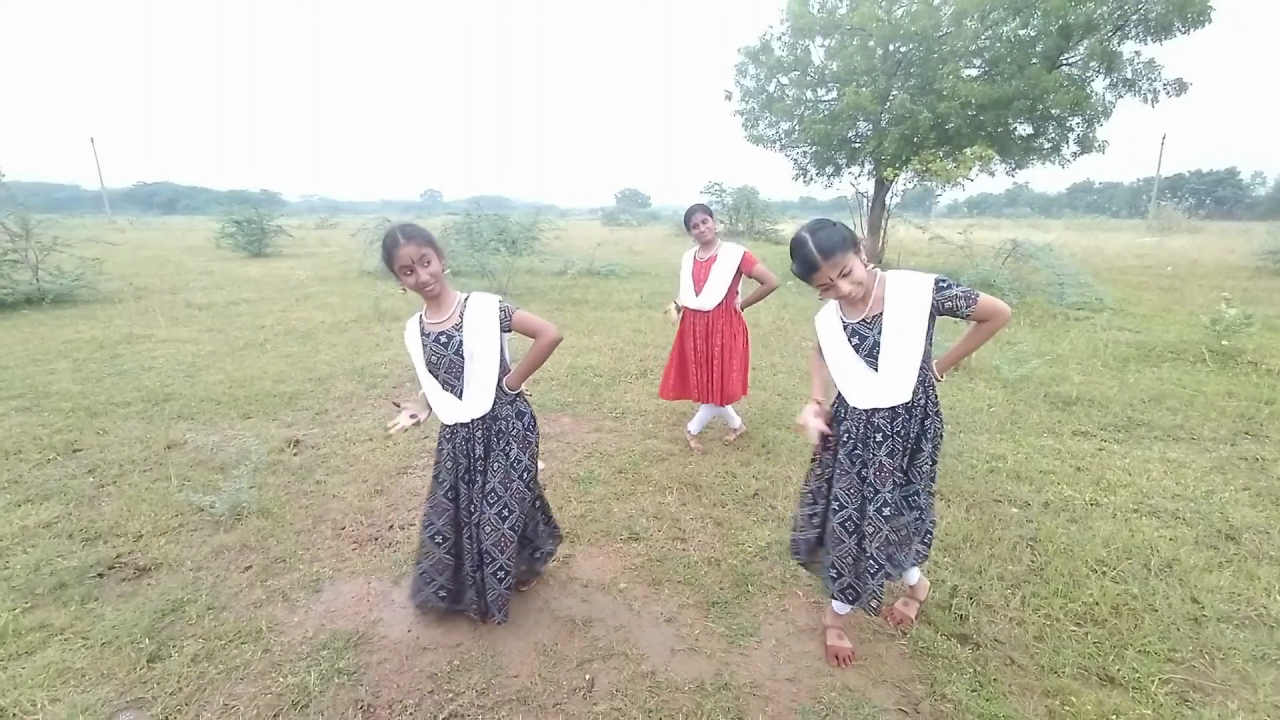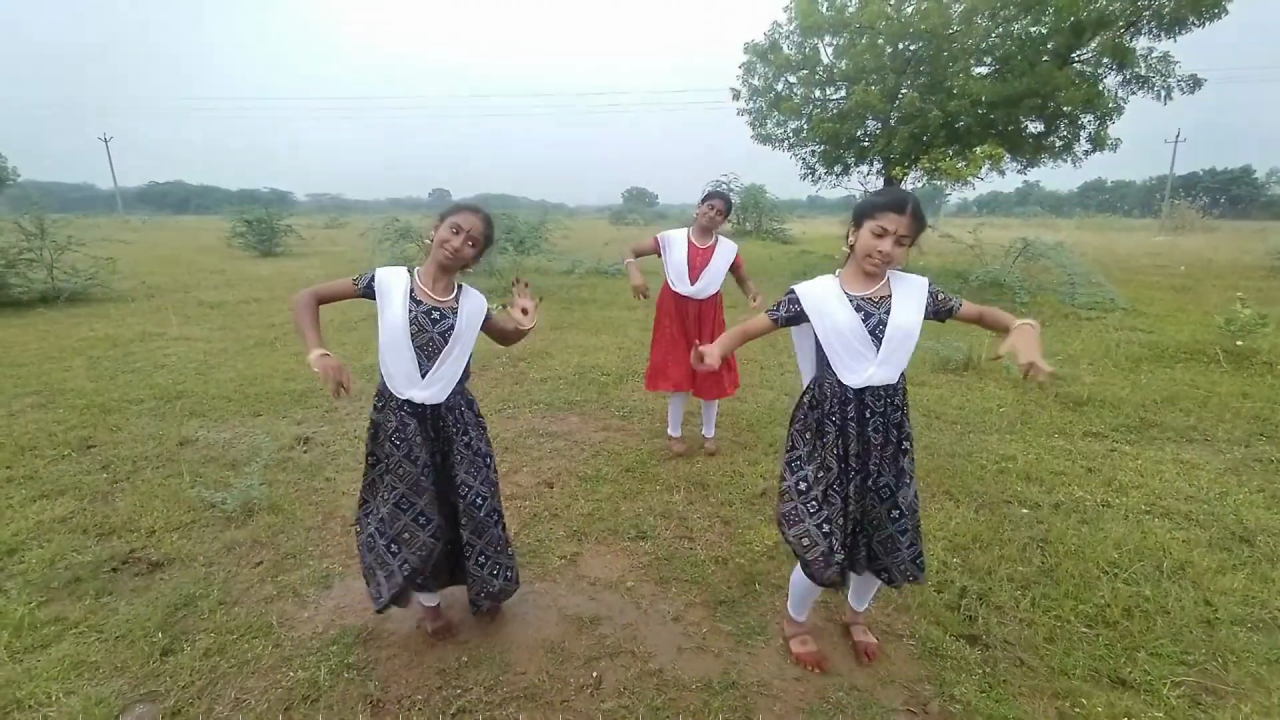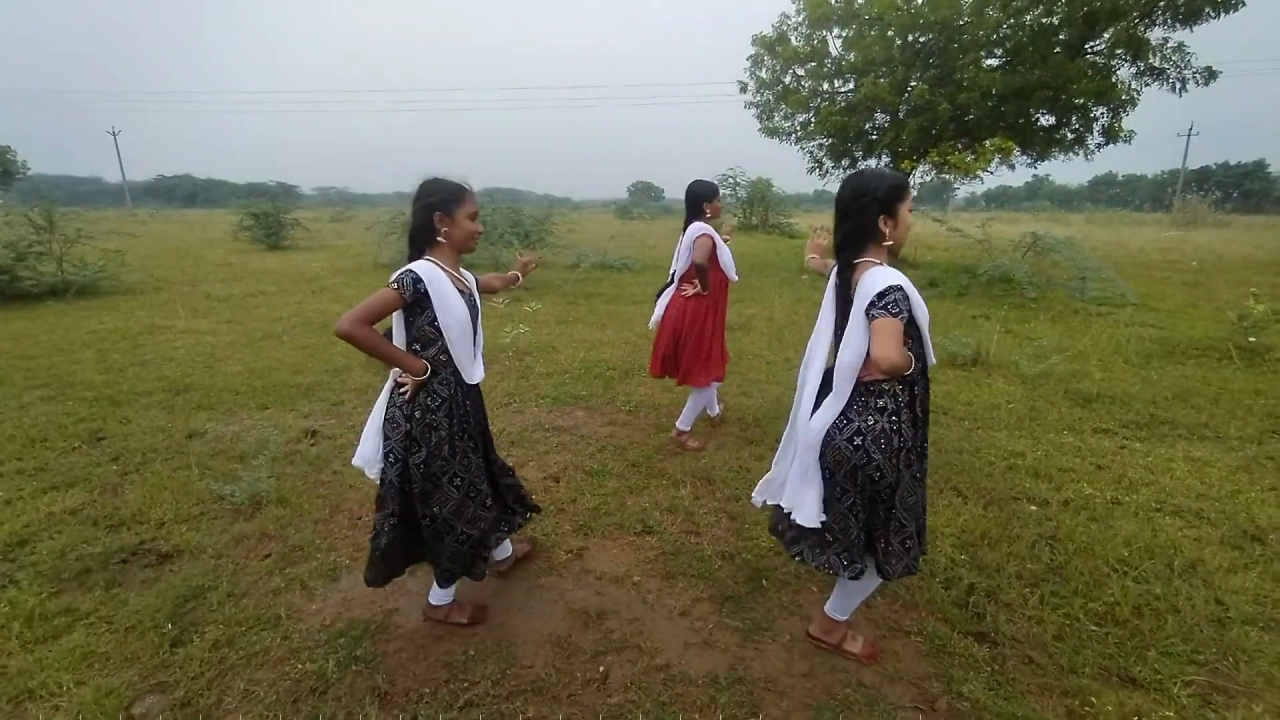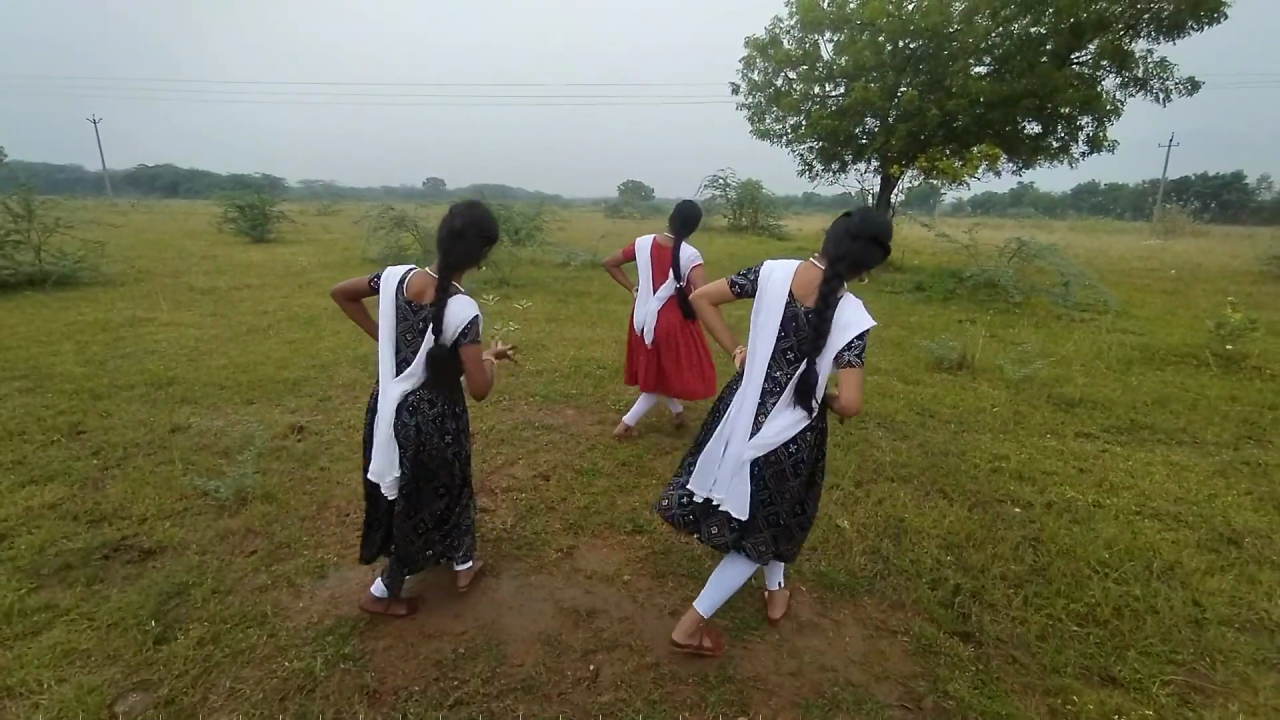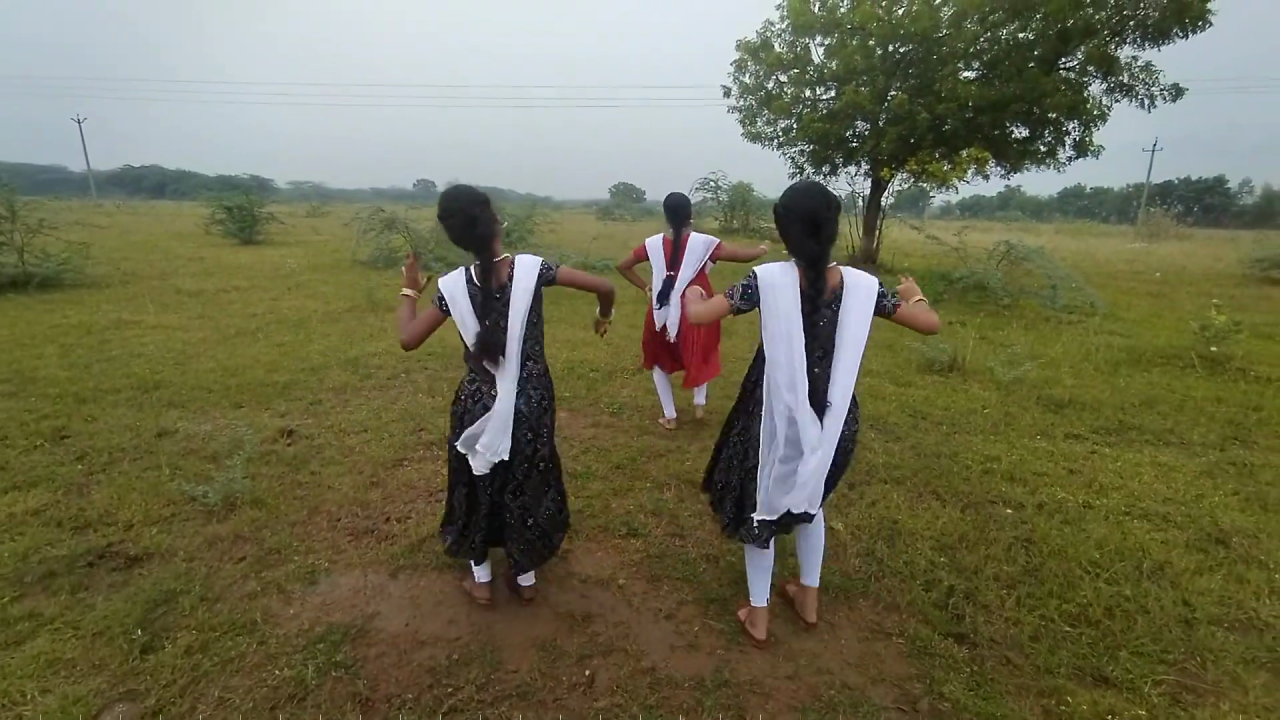
dt=1s
person 1, frame 1
left shoulder: (919, 291)
right shoulder: (827, 321)
left elbow: (998, 313)
left wrist: (941, 365)
right wrist: (816, 403)
left hip: (908, 429)
right hip: (852, 432)
left knee: (877, 525)
right knee: (847, 523)
left ankle: (836, 614)
right ankle: (914, 583)
person 1, frame 2
left shoulder: (915, 291)
right shoulder: (813, 294)
left elbow: (981, 313)
right elbow: (745, 330)
left wrist: (1023, 332)
right wrist: (715, 352)
left hip: (885, 426)
right hip: (826, 425)
left knee: (884, 534)
right knee: (825, 543)
left ankle: (858, 614)
right ankle: (794, 621)
person 1, frame 3
left shoulder: (844, 273)
right shoulder: (890, 287)
right elbow: (886, 358)
left wrist: (818, 262)
right wrist: (904, 364)
left hip: (837, 420)
right hip: (870, 432)
right knee: (889, 543)
right ankle: (831, 623)
person 1, frame 4
left shoulder: (774, 272)
right shoulder: (852, 318)
left elbow: (701, 298)
right elbow: (848, 405)
left wrist: (735, 350)
right wrist: (824, 397)
left hip: (746, 411)
right hip: (793, 432)
left knee: (760, 513)
right knee: (765, 525)
left ankle: (776, 591)
right ankle: (692, 624)
person 1, frame 5
left shoulder: (769, 280)
right shoulder: (859, 284)
left elbow: (698, 315)
right elbow: (930, 323)
left wrist: (694, 299)
right wrist: (910, 295)
left hip: (776, 414)
right hip: (829, 415)
left knee: (761, 504)
right knee: (807, 496)
left ankle: (758, 614)
right ankle: (807, 590)
person 2, frame 1
left shoulder: (485, 307)
right shoulder: (413, 331)
left elbow: (550, 335)
left wrist: (511, 382)
right wrist: (418, 409)
left hip: (504, 424)
right hip: (457, 435)
left knee: (501, 515)
right knee: (451, 518)
left ankle: (492, 596)
person 2, frame 2
left shoulder: (473, 302)
right shoulder: (387, 281)
left elbow: (507, 337)
right elbow: (308, 297)
left wrist: (522, 324)
right wrist: (320, 354)
left hip: (454, 418)
right hip: (399, 417)
left knee: (473, 504)
right knee: (409, 512)
left ankle: (482, 590)
right ankle: (427, 599)
person 2, frame 3
left shoulder: (459, 276)
right shoulder: (420, 276)
left elbow: (490, 285)
right elbow: (349, 326)
left wrist: (516, 275)
right wrist: (413, 366)
left hip: (457, 401)
right hip: (430, 407)
left knee: (478, 482)
right knee: (452, 500)
left ankle: (498, 551)
right ankle: (440, 601)
person 2, frame 4
left shoulder: (396, 277)
right shoulder: (464, 311)
left elbow: (340, 293)
right elbow: (479, 388)
right wrist: (491, 357)
left hip: (391, 406)
right hip: (435, 416)
left knee: (408, 493)
right knee: (435, 494)
left ankle: (463, 563)
right ankle: (381, 592)
person 2, frame 5
left shoulder: (454, 285)
right shoulder: (531, 267)
left elbow: (409, 338)
right elbow: (604, 288)
left wrist: (409, 291)
right wrist: (604, 314)
left hip: (481, 399)
right hip: (532, 395)
left knee: (476, 486)
right knee: (530, 484)
left ankle: (480, 580)
right ankle: (524, 578)
person 3, frame 1
left shoulder: (735, 254)
right shoulder: (688, 258)
left elbow: (771, 282)
left wrist: (741, 304)
right wrist: (677, 304)
left hip: (723, 327)
right hip: (693, 328)
left knee: (719, 386)
right knee: (701, 385)
left ankle: (693, 430)
right ankle: (735, 424)
person 3, frame 2
left shoulder: (728, 249)
right shoulder: (671, 239)
left elbow: (744, 279)
right elbow: (630, 252)
left wrist: (754, 296)
right wrist: (635, 277)
left hip: (707, 319)
right hip: (673, 316)
left knee: (711, 378)
right knee: (678, 377)
left ankle: (709, 433)
right ankle: (674, 433)
person 3, frame 3
left shoulder: (694, 230)
right shoulder: (704, 232)
right elbow: (699, 261)
left wrist: (721, 241)
right wrist: (705, 286)
left hip: (687, 309)
right hip: (697, 311)
left knee: (704, 364)
right knee: (709, 372)
left ankle: (713, 409)
right ankle: (682, 429)
person 3, frame 4
left shoulder: (644, 243)
right shoulder: (691, 255)
left elbow: (609, 263)
left wrist: (633, 288)
left hip: (645, 318)
right hip: (674, 321)
left knee: (655, 370)
right knee: (668, 374)
left ankle: (677, 411)
right ankle: (627, 423)
person 3, frame 5
left shoulder: (653, 243)
right shoulder: (704, 242)
left elbow: (622, 266)
right elbow: (747, 257)
left wrist: (645, 286)
right wrist: (762, 251)
left hip: (663, 312)
left knee: (659, 362)
right knee: (698, 359)
left ankle: (670, 416)
right ankle: (699, 402)
